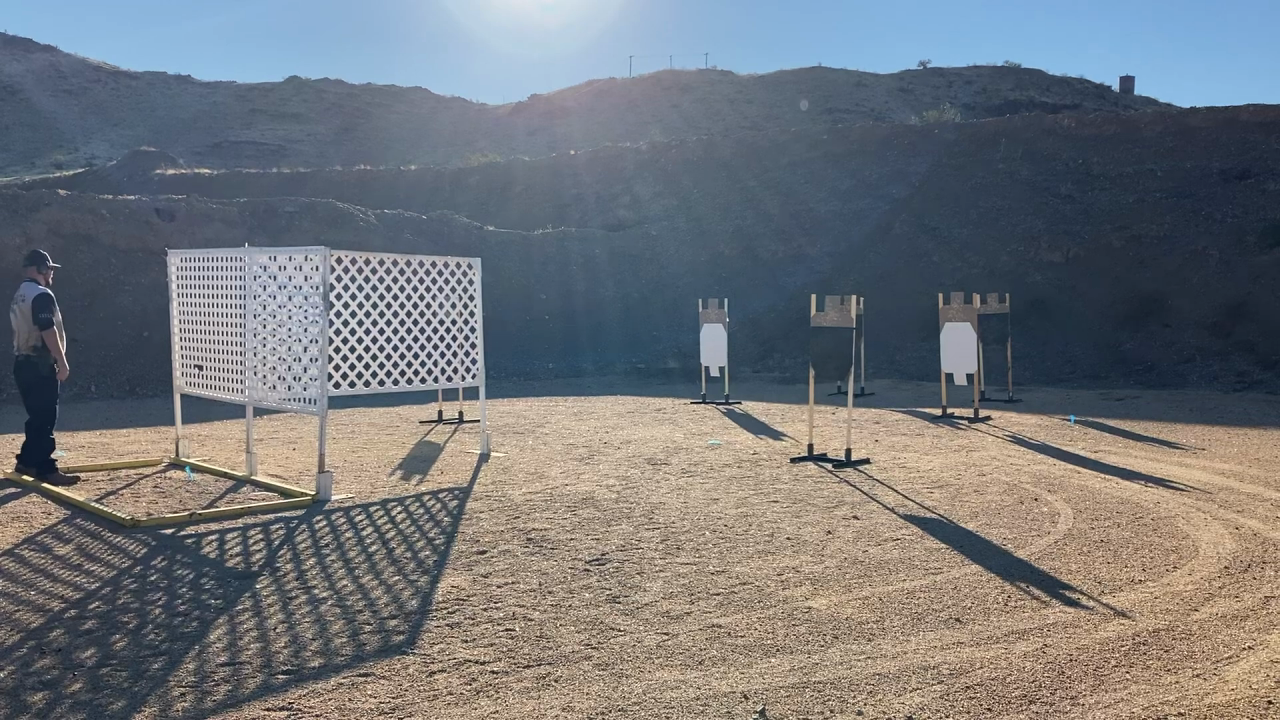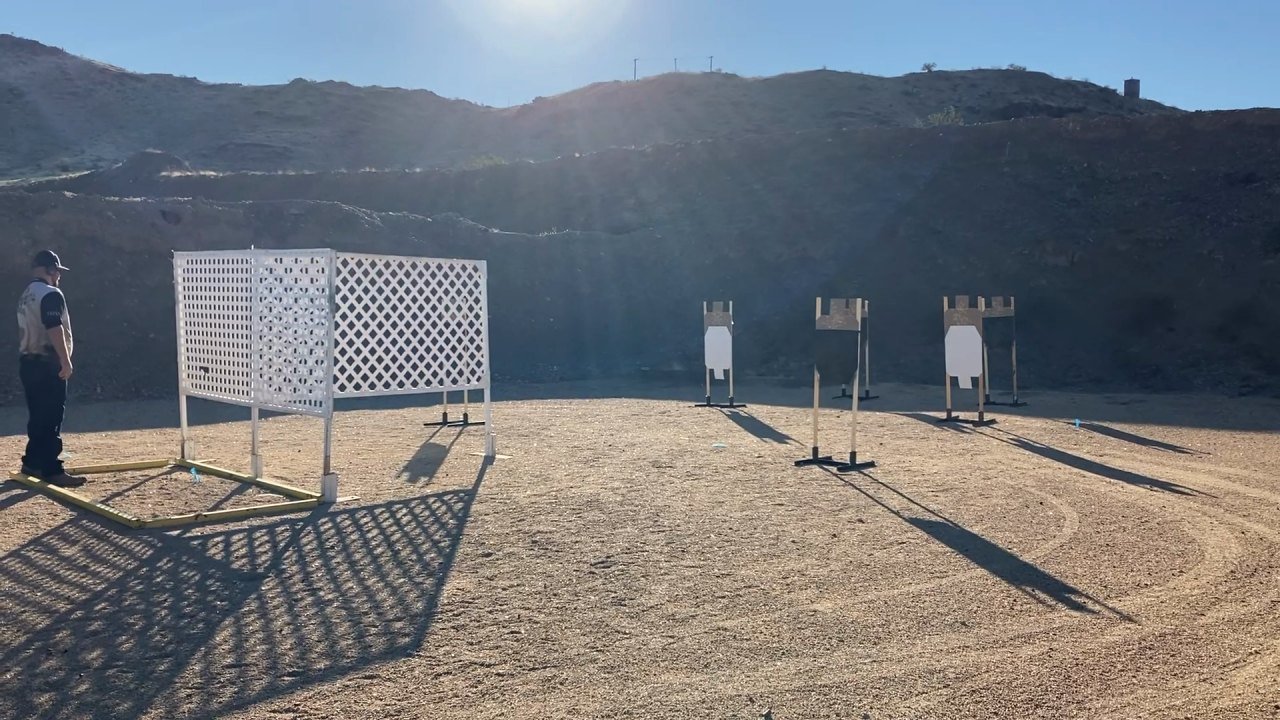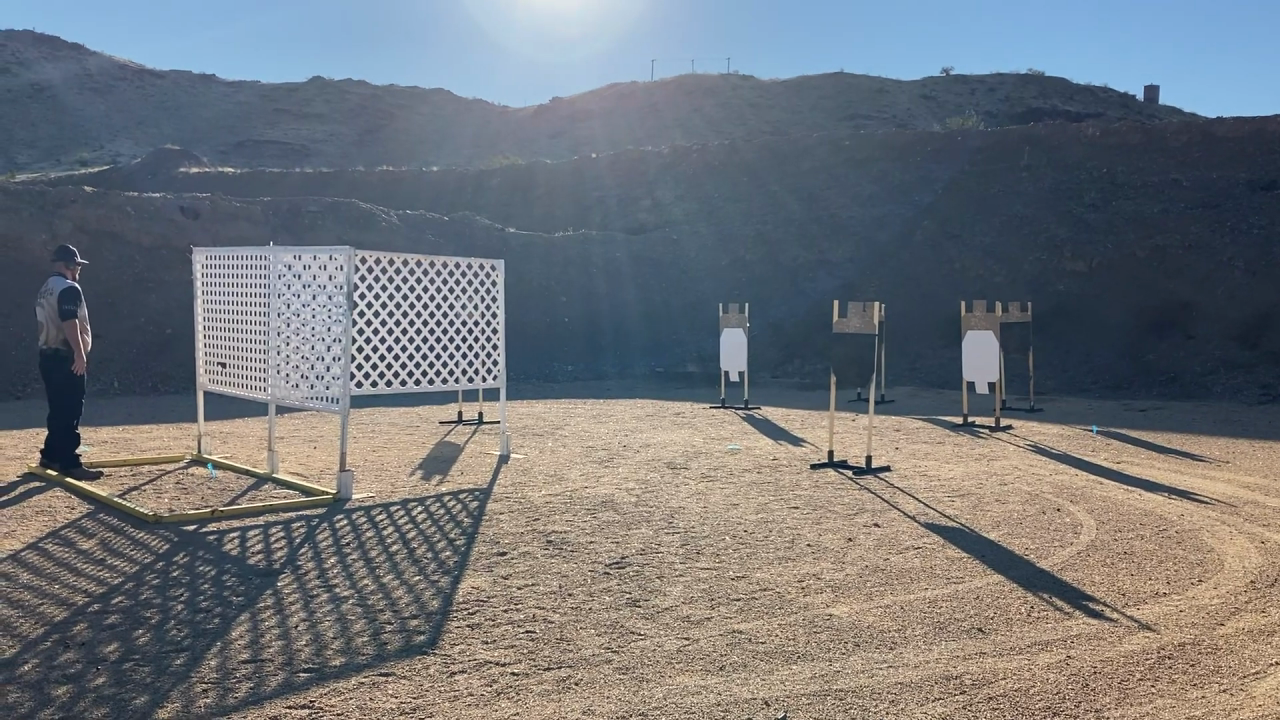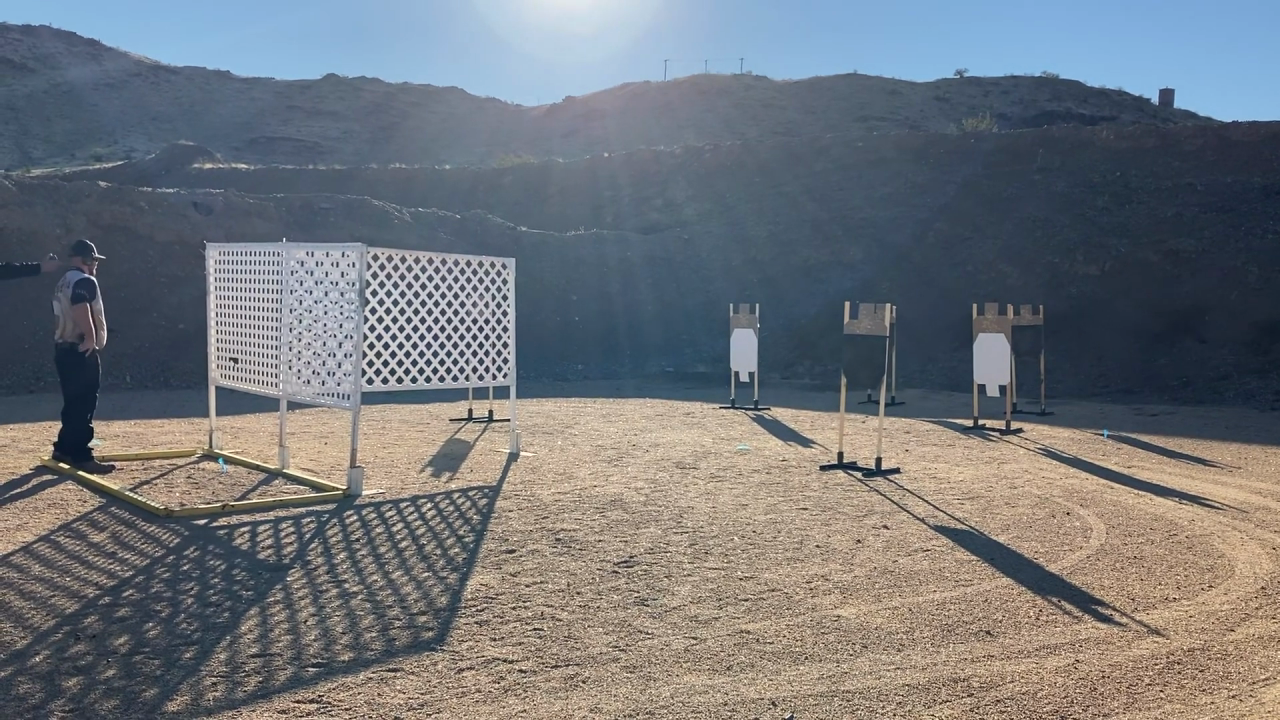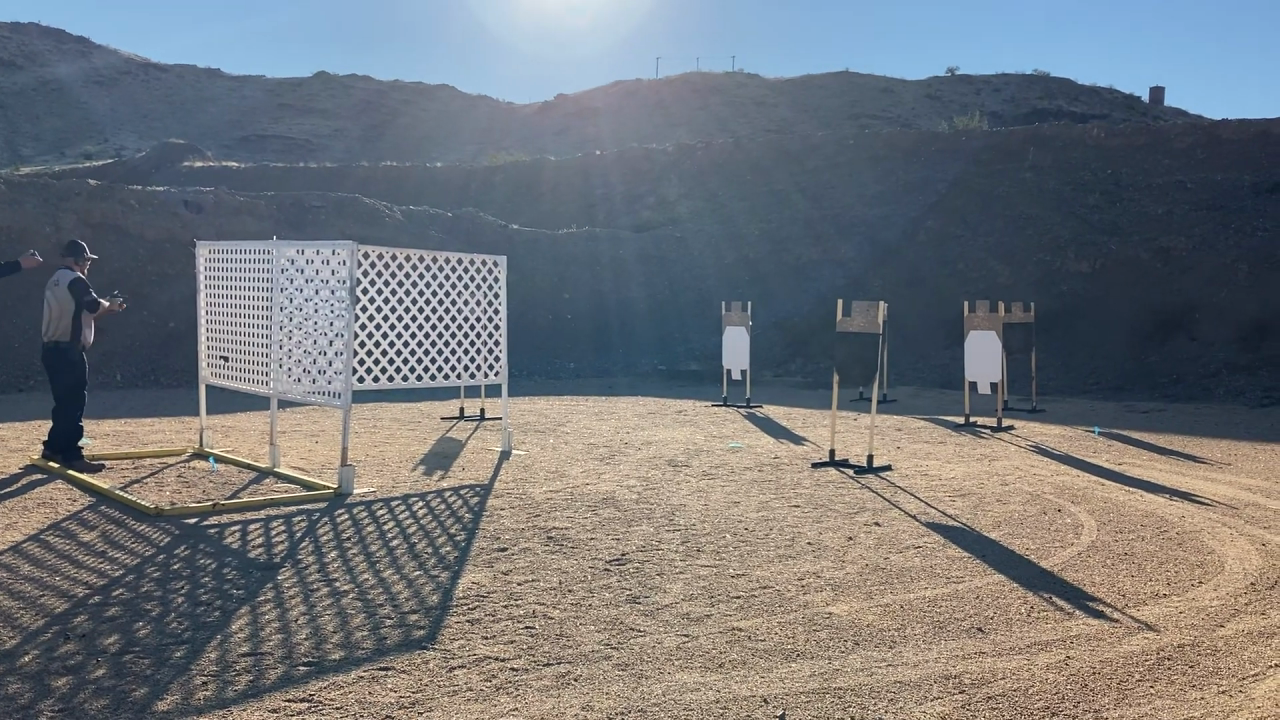
dt=1s
person 1, frame 1
left shoulder: (19, 296)
right shoulder: (41, 295)
right elbow: (48, 332)
right wrist: (62, 361)
left hip: (23, 363)
right hip: (39, 365)
left knee: (36, 416)
right knee: (45, 417)
left ankle: (27, 461)
right ankle: (45, 469)
person 1, frame 2
left shoulder: (26, 295)
right shoulder: (51, 294)
right elbow: (55, 329)
right wrist: (66, 361)
left hip: (29, 362)
right hip: (47, 364)
left knee: (38, 416)
right knee: (51, 418)
left ankle: (33, 462)
right ankle: (51, 470)
person 1, frame 3
left shoulder: (45, 289)
right shoulder: (69, 288)
right elbow: (70, 323)
right wrist: (79, 353)
left hip: (48, 356)
right hip: (66, 358)
left knee: (58, 410)
right knee: (70, 412)
left ankle: (51, 456)
right ankle: (69, 463)
person 1, frame 4
left shoulder: (63, 283)
right shoulder: (85, 281)
right elbow: (80, 305)
right wrist: (90, 336)
left hip: (64, 349)
right hip: (82, 352)
left knee: (73, 403)
right knee: (84, 405)
left ankle: (64, 449)
right ankle: (81, 456)
person 1, frame 5
left shoulder: (57, 280)
right shoulder: (74, 280)
right elbow: (92, 306)
left wrist: (106, 306)
right wrist: (109, 305)
left hip: (53, 349)
right hip: (68, 351)
left knee: (64, 402)
right knee: (73, 403)
left ankle: (54, 448)
right ankle: (71, 455)
